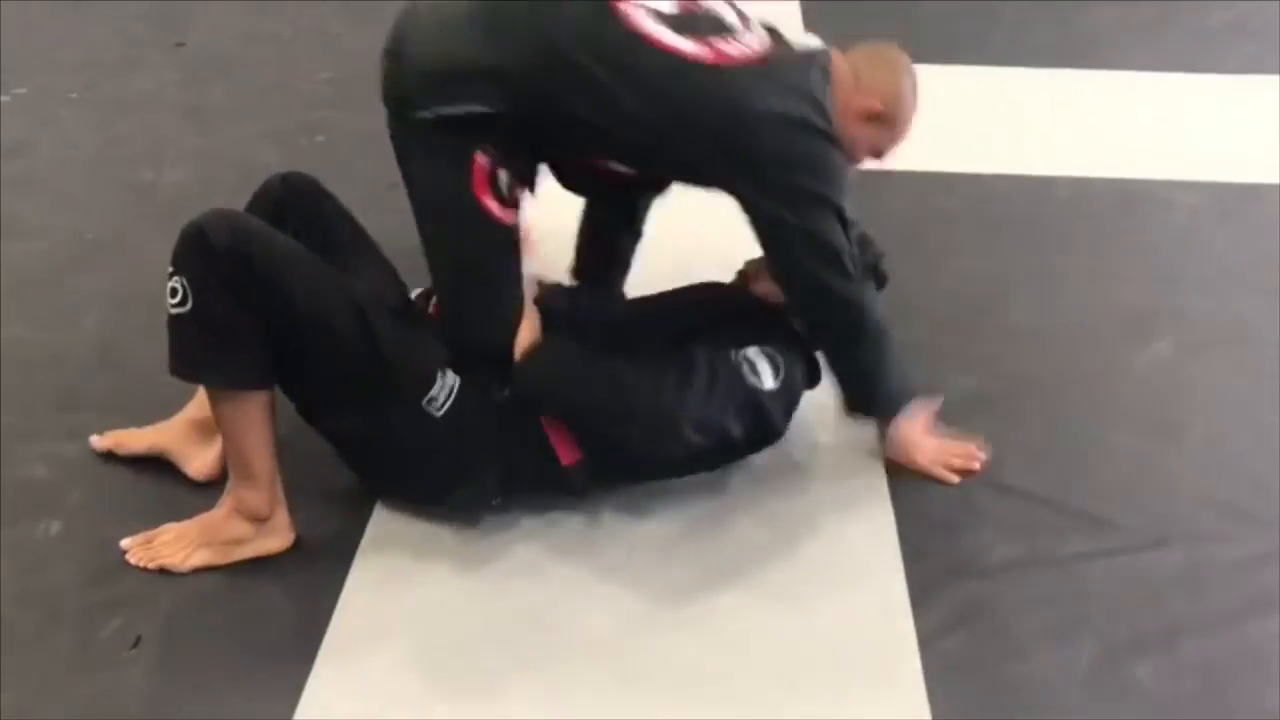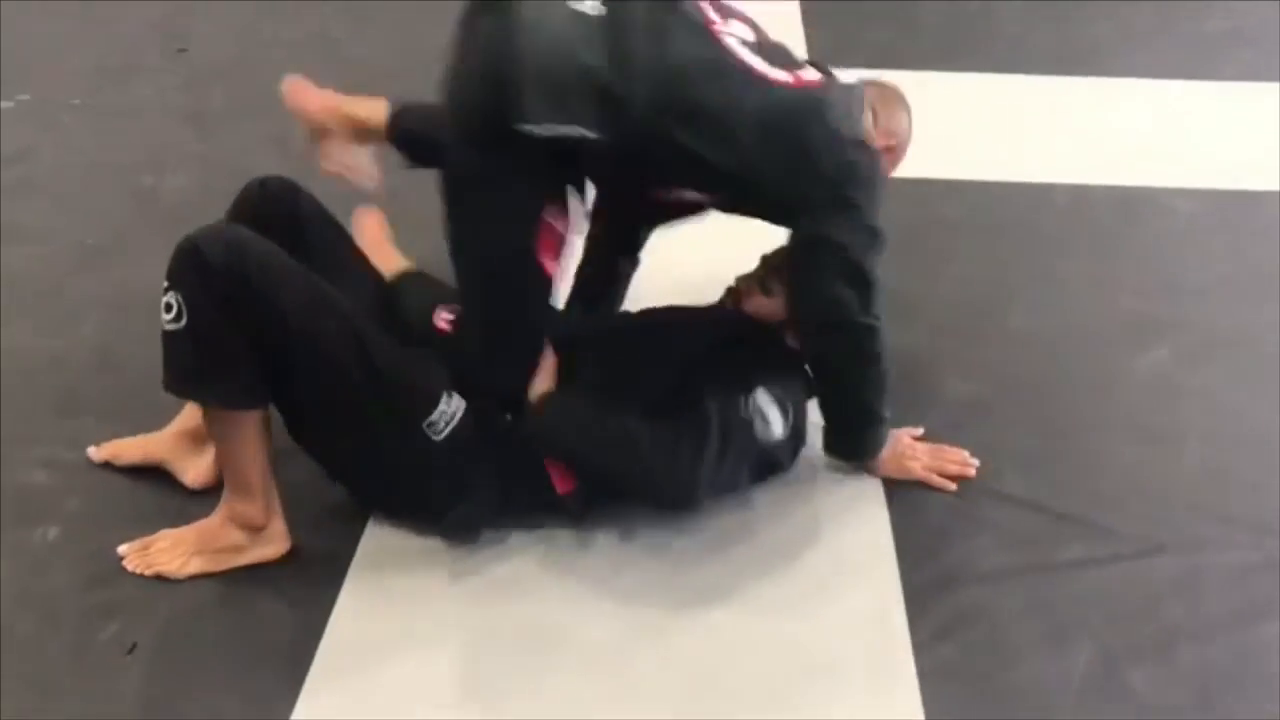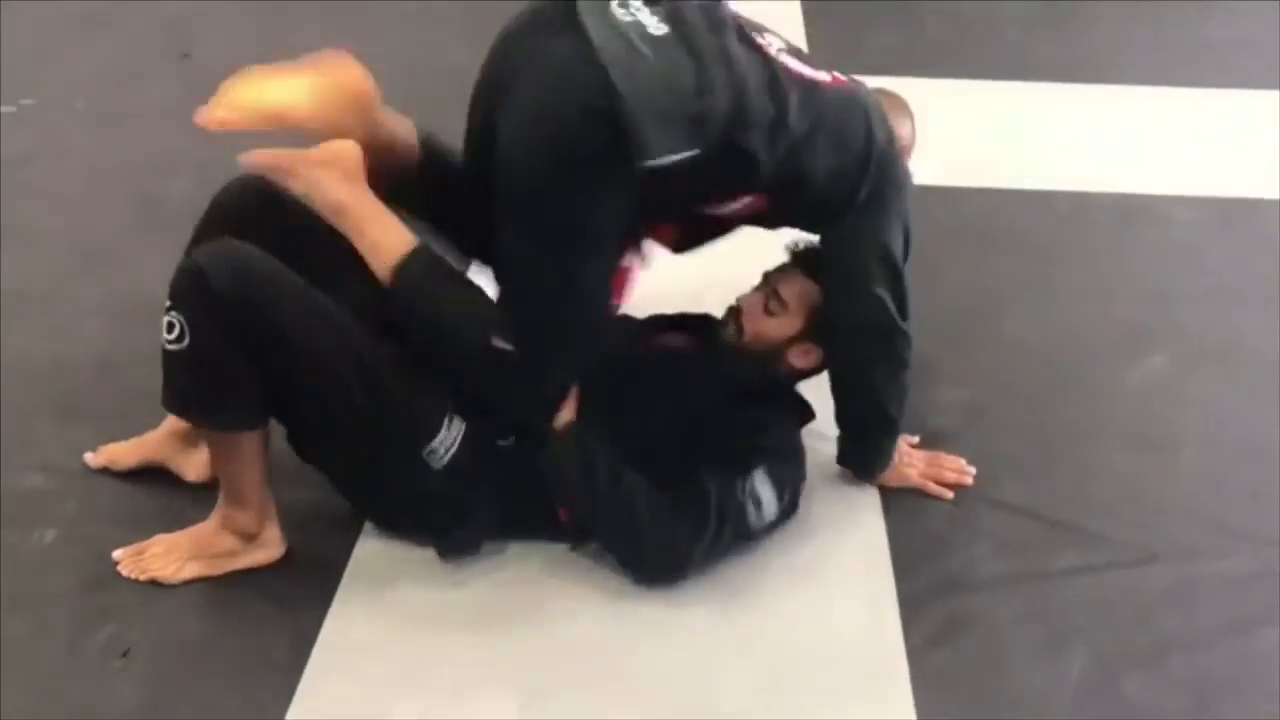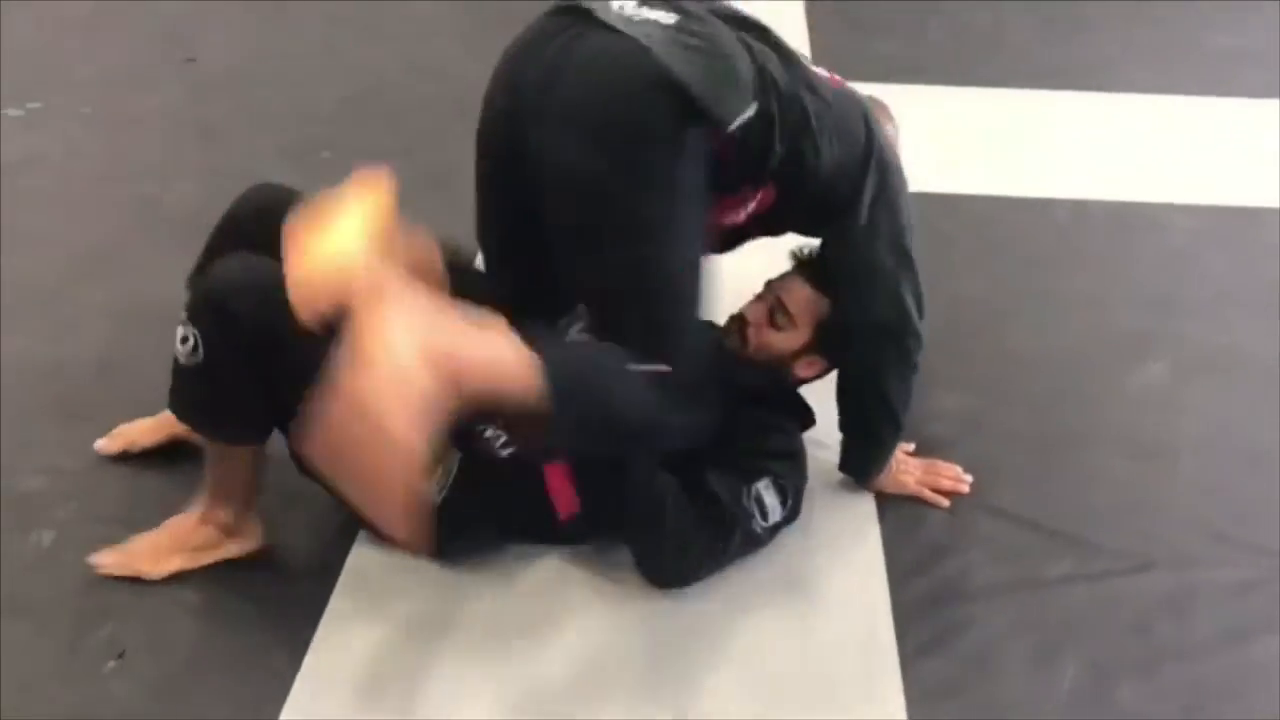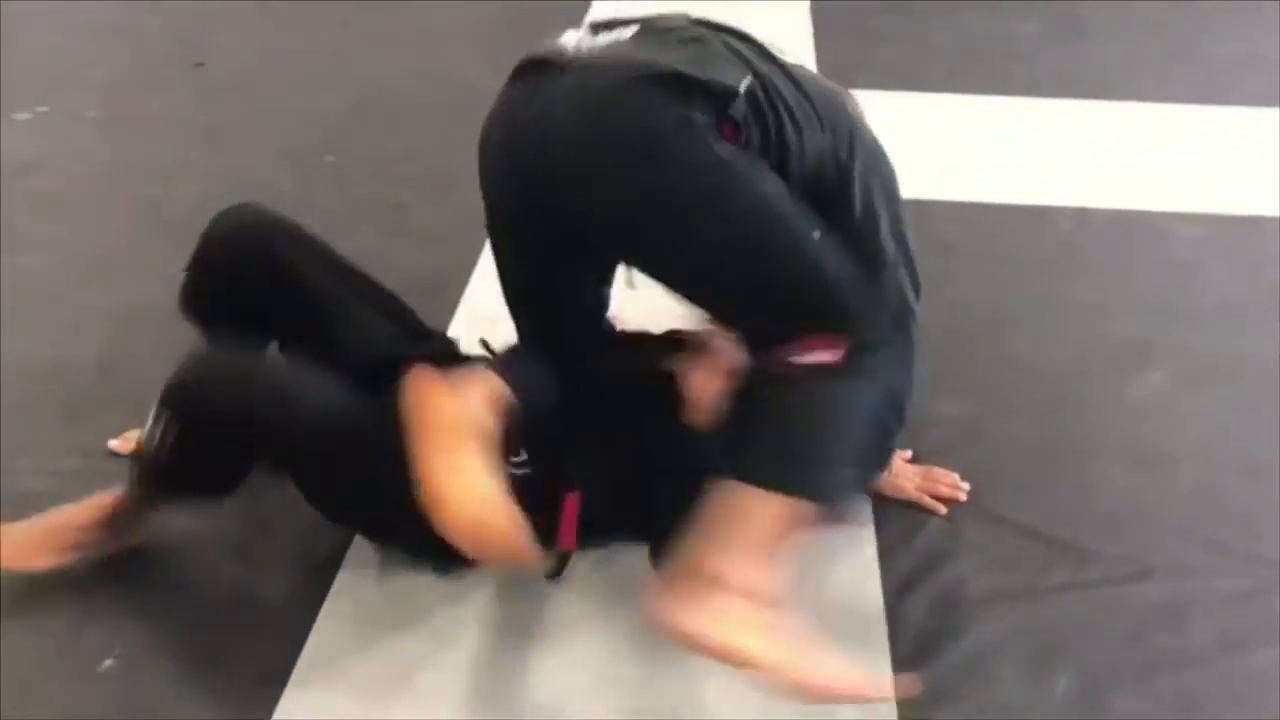
dt=0.1s
person 1, frame 1
left shoulder: (760, 374)
right shoulder: (696, 320)
left elbow: (650, 414)
left wrist: (526, 337)
left hip: (441, 431)
right hip: (453, 362)
left knee: (214, 244)
right knee: (293, 196)
left ankle: (256, 512)
right ankle: (206, 425)
person 1, frame 2
left shoulder: (767, 407)
right shoulder: (707, 331)
left elbow: (665, 471)
left wrist: (536, 386)
left hip: (446, 448)
right hip: (463, 367)
left knee: (213, 261)
right knee: (274, 201)
left ankle: (248, 522)
right ankle: (206, 430)
person 1, frame 3
left shoulder: (762, 447)
right shoulder: (699, 338)
left elbow: (659, 546)
left wrist: (562, 423)
left hip: (438, 467)
right hip: (448, 371)
left knee: (222, 278)
right knee: (253, 207)
left ankle: (246, 527)
right ankle: (197, 427)
person 1, frame 4
left shoulder: (767, 455)
right shoulder: (708, 349)
left elbow: (677, 552)
left hip: (450, 477)
left knee: (238, 297)
right knee: (263, 217)
left ankle: (223, 520)
right ankle: (205, 414)
person 1, frame 5
right shoulder: (708, 353)
left wrist: (702, 419)
left hip: (457, 465)
right hip: (453, 384)
left knee: (216, 387)
right knee: (243, 236)
left ankle: (112, 520)
person 2, frame 1
left shoulder: (760, 67)
right shoulder: (787, 132)
right elbow: (832, 295)
left wrist: (595, 297)
right wrist: (894, 414)
right hip: (450, 72)
right knee: (486, 340)
person 2, frame 2
right shoulder: (843, 162)
left elbow: (630, 207)
right elbow: (840, 315)
left wrist: (583, 321)
right wrist: (866, 443)
right hip: (540, 89)
right knee: (502, 370)
left ankle: (360, 117)
person 2, frame 3
left shoulder: (776, 92)
right shoulder: (869, 159)
right elbow: (869, 321)
right wrist: (869, 453)
right hip: (594, 111)
right knee: (529, 394)
left ankle: (369, 125)
right ankle: (349, 202)
person 2, frame 4
right shoulder: (864, 152)
right elbow: (883, 321)
right wrist: (868, 458)
right hip: (638, 96)
left knee: (533, 301)
right knee: (667, 406)
person 2, frame 5
right shoulder: (845, 144)
right elbow: (891, 297)
right wrist: (872, 461)
right hip: (633, 125)
left knee: (569, 361)
right knee: (851, 327)
right ankle: (720, 594)
